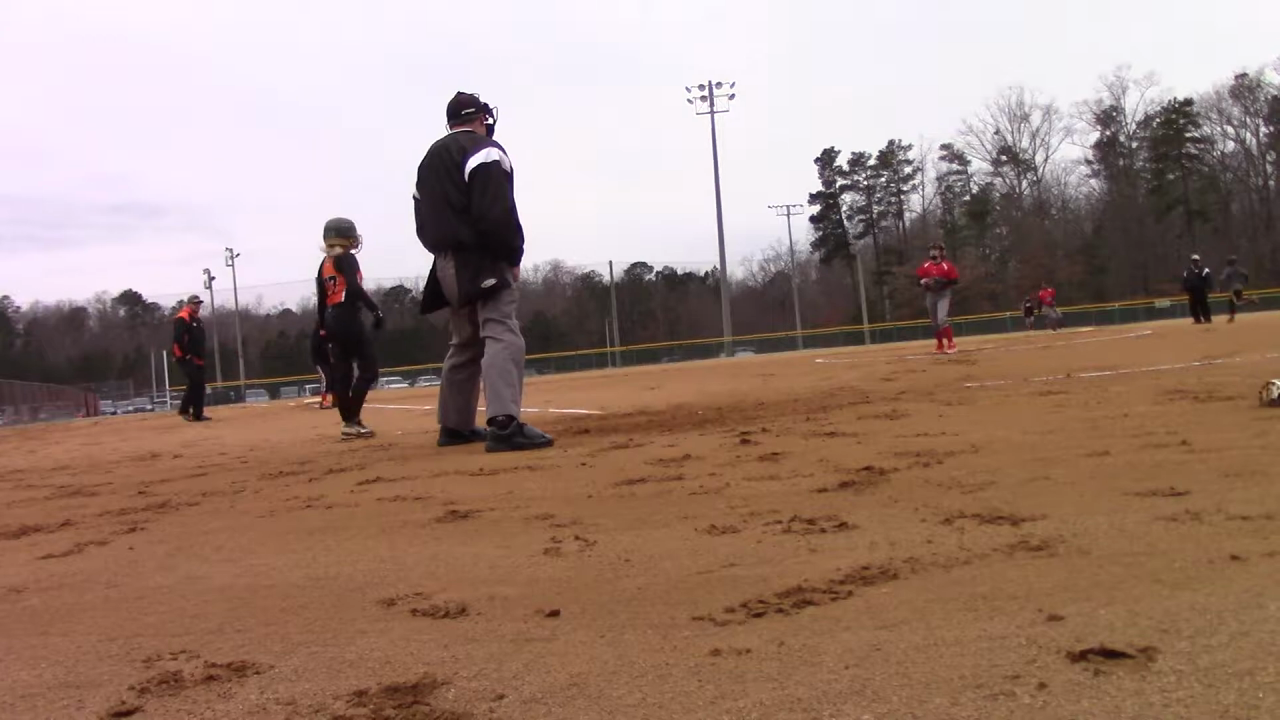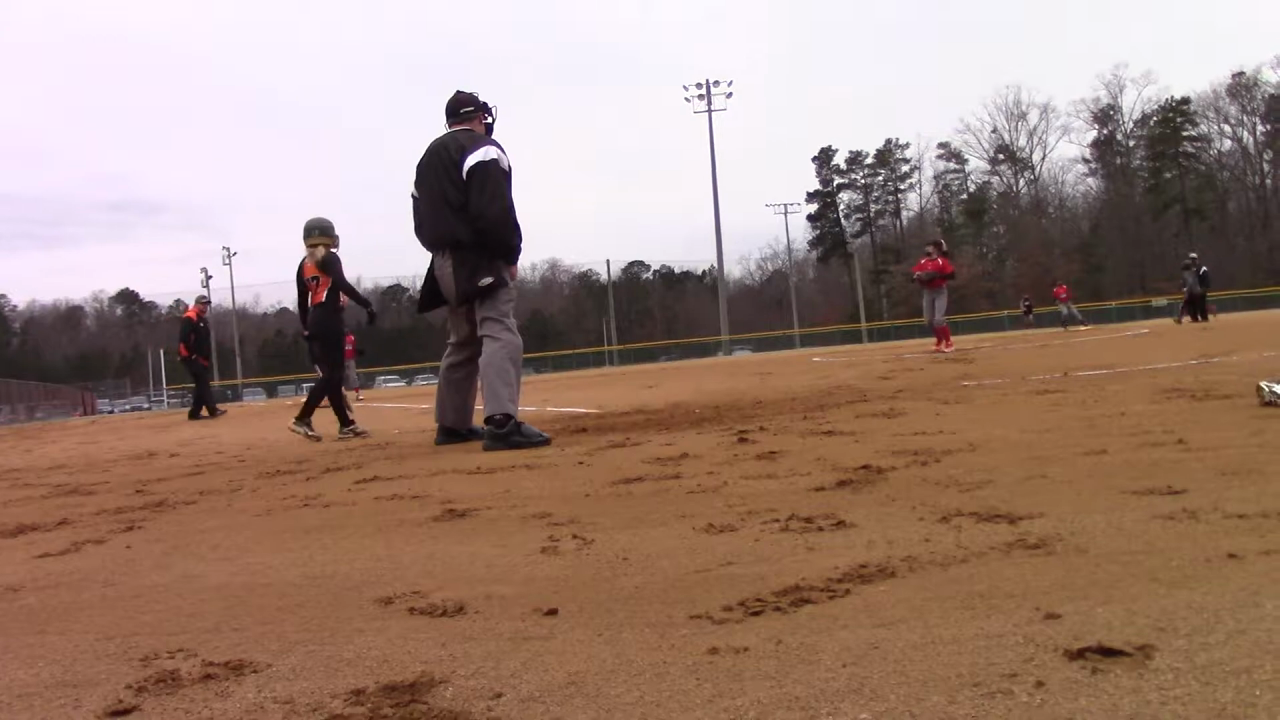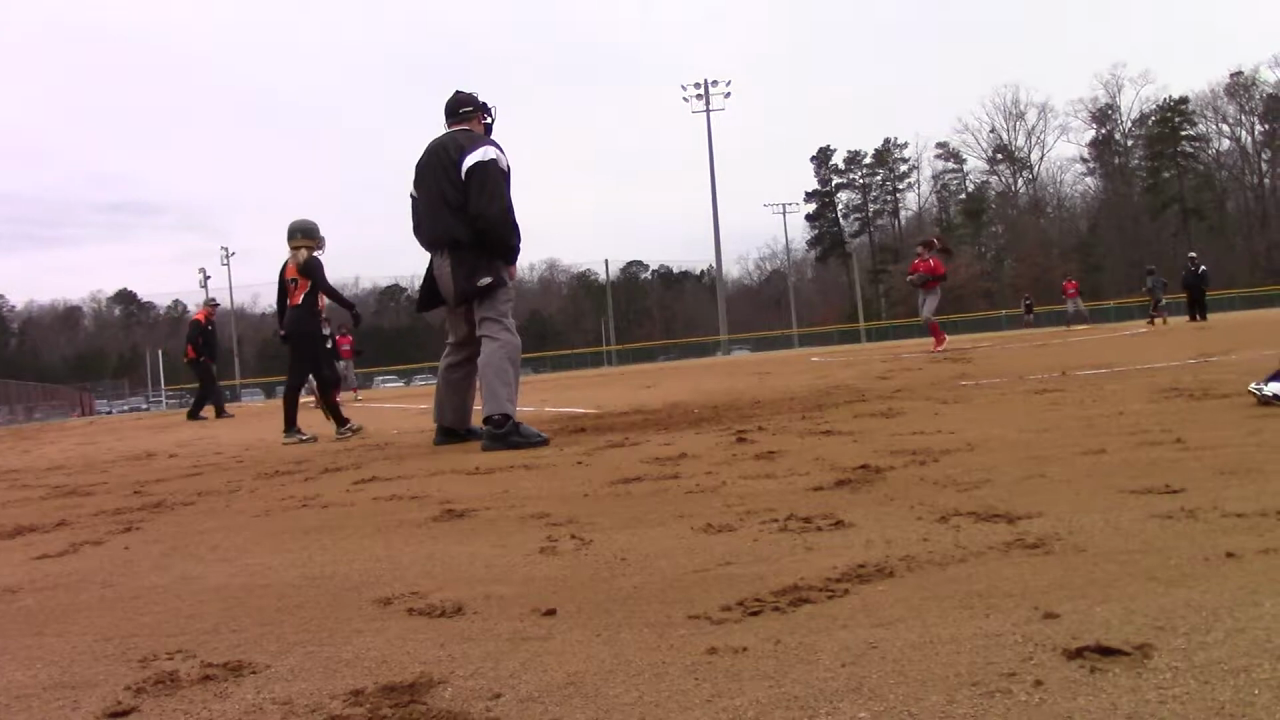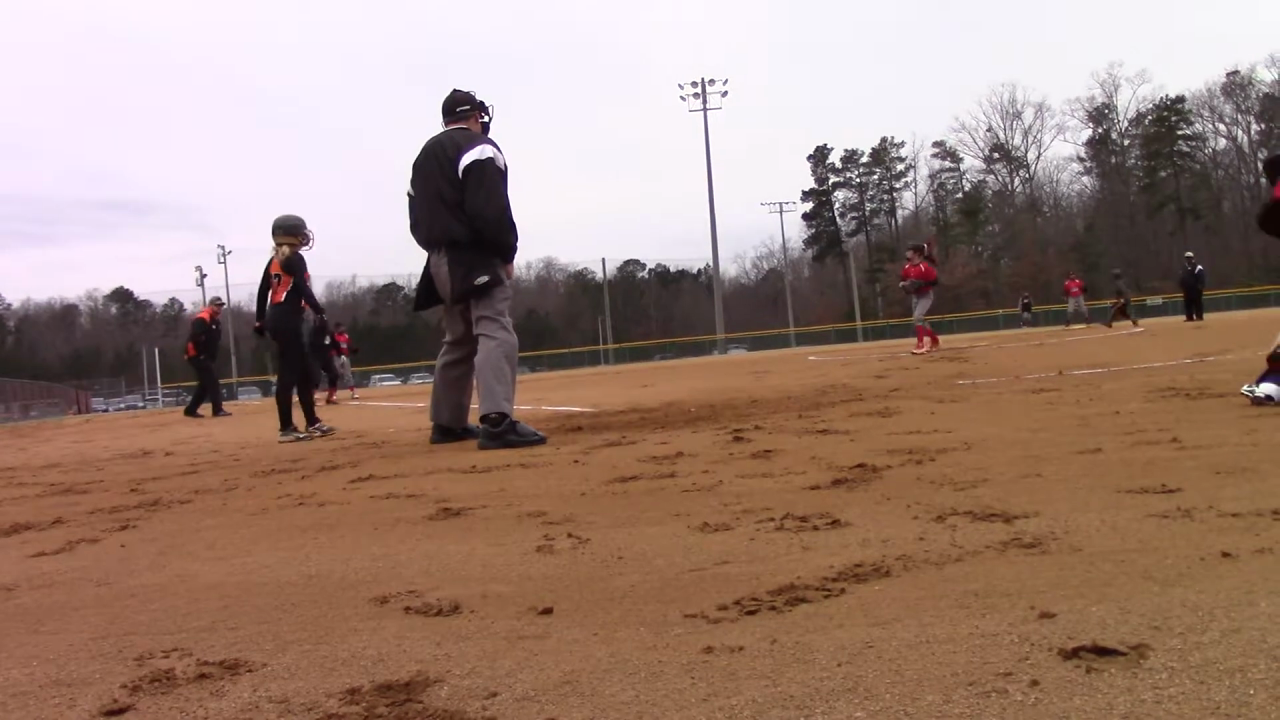
dt=0.2s
person 1, frame 1
left shoulder: (429, 159)
right shoulder: (485, 151)
left elbow: (423, 220)
right elbow: (497, 213)
left wrist: (444, 252)
right wrist: (513, 256)
left hip: (447, 264)
right hip: (481, 260)
left knee: (465, 343)
right knee: (502, 336)
left ankle: (454, 424)
right ankle: (504, 425)
person 1, frame 2
left shoulder: (428, 158)
right shoulder: (483, 149)
left elbow: (422, 219)
right elbow: (494, 212)
left wrist: (443, 250)
right wrist: (510, 255)
left hip: (445, 262)
right hip: (479, 259)
left knee: (463, 342)
right knee: (499, 335)
left ankle: (452, 423)
right ankle: (501, 423)
person 1, frame 3
left shoulder: (426, 157)
right shoulder: (482, 150)
left elbow: (420, 217)
right elbow: (493, 212)
left wrist: (441, 251)
right wrist: (510, 255)
left hip: (444, 262)
right hip: (478, 259)
left knee: (461, 342)
right knee: (498, 335)
left ankle: (450, 424)
right ankle: (499, 424)
person 1, frame 4
left shoulder: (424, 156)
right shoulder: (479, 148)
left elbow: (418, 216)
right elbow: (491, 210)
left wrist: (438, 249)
right wrist: (507, 253)
left hip: (441, 260)
right hip: (475, 257)
left knee: (458, 340)
right knee: (495, 334)
left ankle: (447, 421)
right ankle: (497, 422)
person 2, frame 1
left shoulder: (324, 264)
right shoulder: (347, 258)
left elbow: (321, 298)
right elbow: (355, 287)
left wrist: (323, 328)
right wrist: (375, 310)
left hip: (332, 319)
right hip: (349, 317)
left knee: (342, 375)
right knee: (368, 369)
left ankle: (350, 423)
right ankle: (352, 420)
person 2, frame 2
left shoulder: (303, 264)
right shoulder: (330, 258)
left elbow: (302, 299)
right elbow: (342, 285)
left wrist: (306, 328)
right wrist: (367, 305)
left hip: (315, 319)
right hip: (330, 318)
left knee: (331, 374)
right knee: (333, 374)
left ankle: (346, 424)
right ankle: (302, 419)
person 2, frame 3
left shoulder: (287, 265)
right shoulder: (311, 262)
left elbow: (281, 299)
right elbow: (326, 288)
left wrist: (283, 327)
right wrist: (351, 308)
left hip: (293, 322)
right hip: (306, 322)
left knee: (325, 375)
right knee: (297, 376)
left ankle: (341, 424)
right ankle: (290, 430)
person 2, frame 4
left shoulder: (274, 260)
right shoulder: (295, 258)
left elbow: (263, 291)
right elbow: (302, 289)
left wrist: (260, 320)
right wrist: (320, 313)
left hip: (276, 317)
right hip: (288, 319)
left knee: (303, 371)
right knee: (288, 374)
left ankle: (312, 422)
right ankle: (287, 428)
